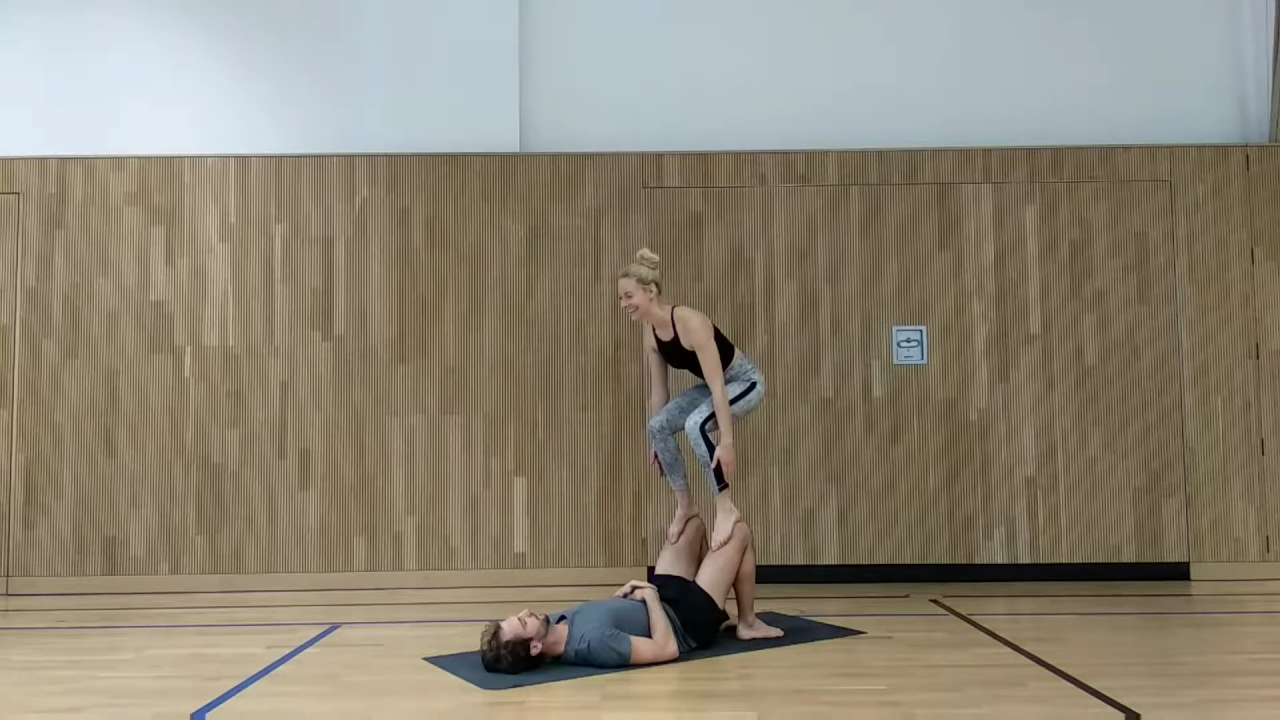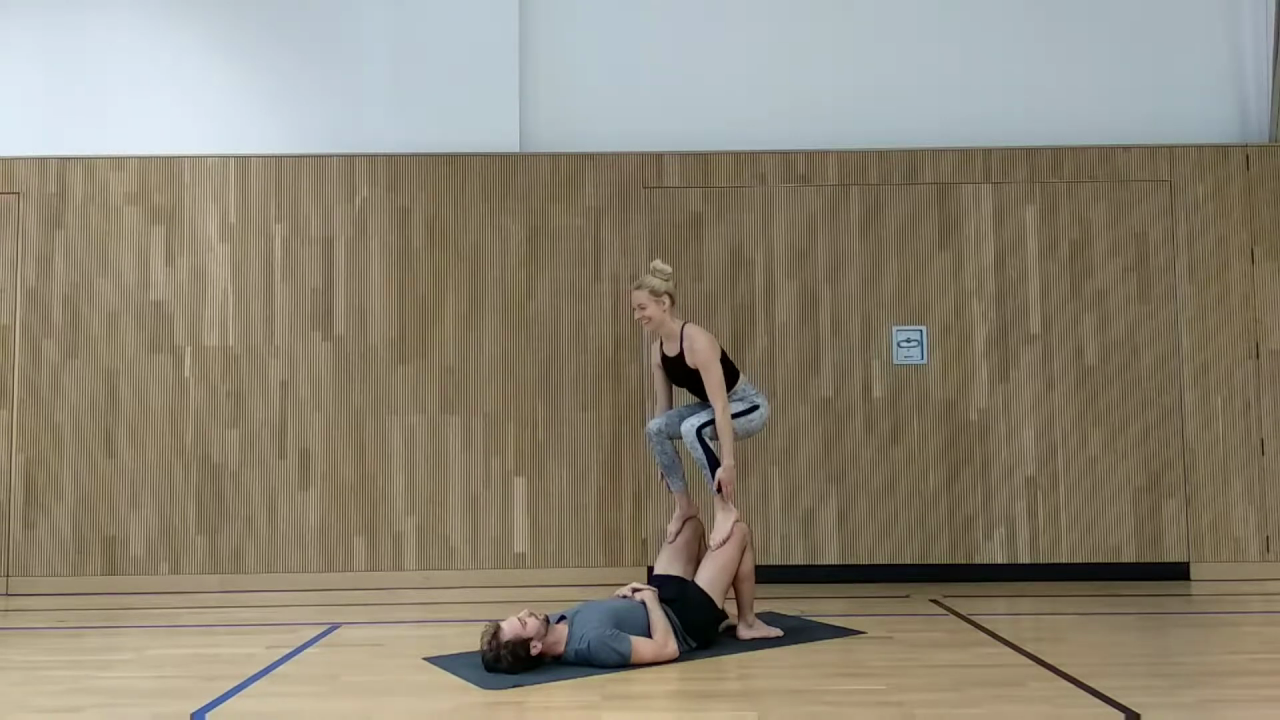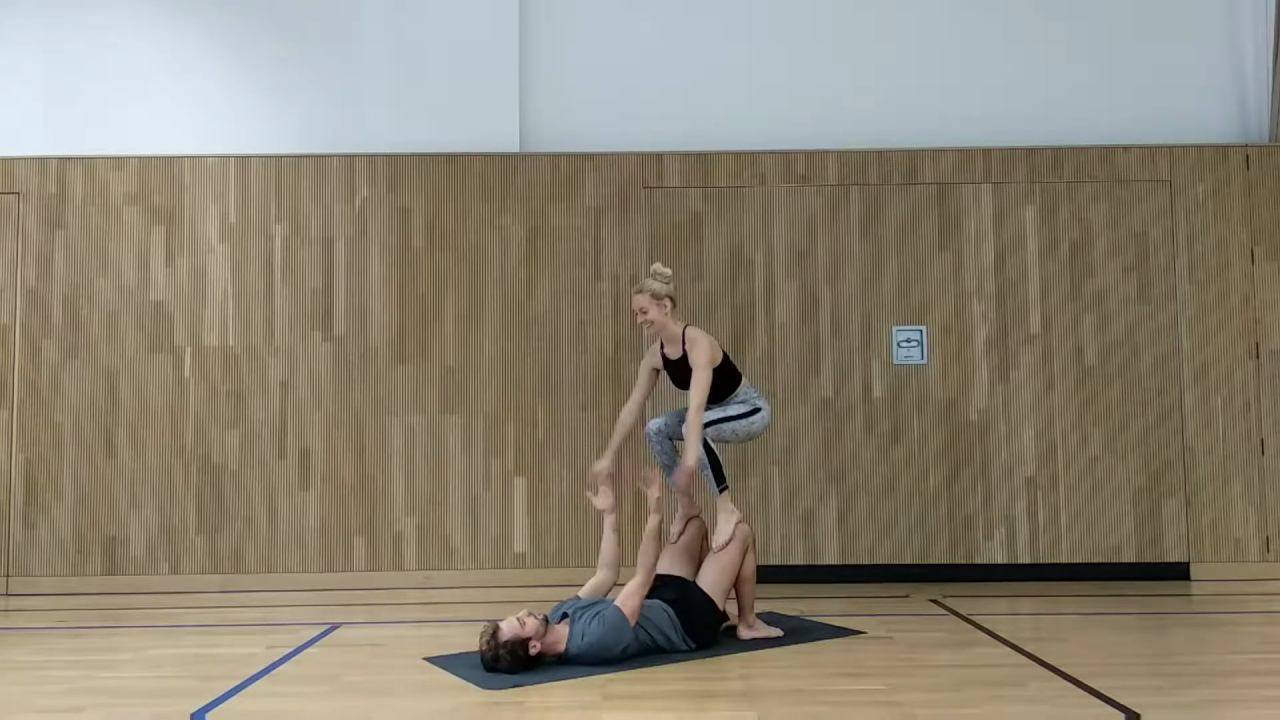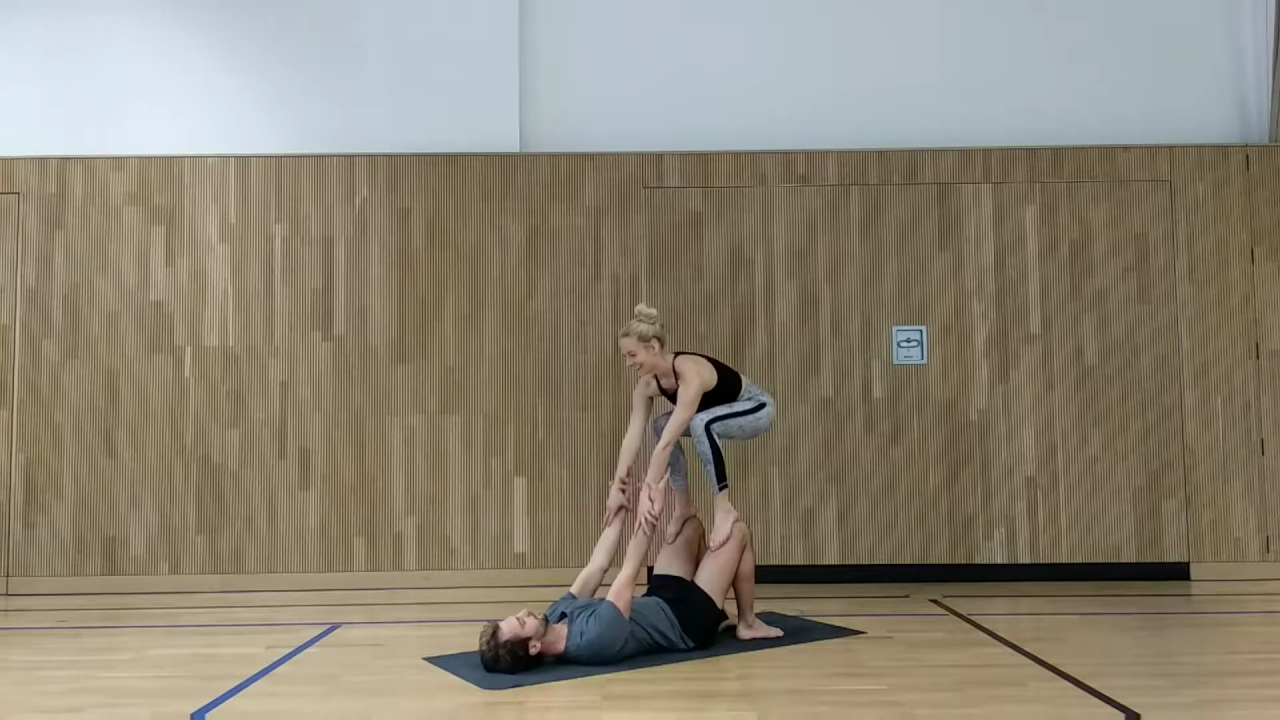
dt=1s
person 1, frame 1
left shoulder: (554, 626)
right shoulder: (592, 642)
right elbow: (667, 649)
left wrist: (619, 595)
right wrist: (650, 598)
left hip: (665, 603)
right hip: (688, 622)
left knee: (695, 524)
right knee: (740, 532)
left ankle: (716, 612)
right ankle: (748, 624)
person 1, frame 2
left shoulder: (556, 624)
right shoulder: (591, 643)
right elbow: (667, 648)
left wrist: (618, 596)
right wrist: (649, 599)
left hip: (664, 603)
right hip: (687, 622)
left knee: (692, 525)
right knee: (738, 531)
left ankle: (718, 615)
right ankle: (747, 623)
person 1, frame 3
left shoulder: (560, 617)
right shoulder: (598, 638)
left elbow: (606, 576)
right elbow: (642, 580)
left wrist: (609, 517)
right wrist: (654, 515)
left hip: (664, 605)
right hip: (690, 623)
left knee: (696, 525)
right knee: (741, 532)
left ankle: (719, 613)
right ankle: (748, 624)
person 1, frame 4
left shoulder: (557, 617)
right shoulder: (595, 640)
left elbow: (597, 565)
right elbow: (629, 571)
left wrist: (621, 509)
right wrist: (649, 514)
left hip: (660, 603)
right hip: (688, 623)
left knee: (692, 525)
right knee: (738, 532)
left ankle: (717, 612)
right ankle: (748, 623)
person 2, frame 1
left shoulder: (690, 322)
right shoulder: (650, 335)
left elbow: (717, 385)
right elbow: (658, 389)
left wrist: (727, 441)
right wrist: (656, 442)
left hip: (744, 380)
right hip: (713, 385)
left knee: (695, 424)
right knee: (659, 425)
left ankle: (726, 508)
right ankle: (684, 505)
person 2, frame 2
left shoulder: (696, 341)
right shoulder: (657, 351)
left elbow: (721, 407)
right elbow: (662, 405)
left wrist: (728, 462)
right wrist: (664, 461)
left hip: (749, 406)
right hip: (714, 407)
left knee: (692, 427)
right knee: (655, 428)
left ankle: (725, 509)
right ankle: (683, 505)
person 2, frame 3
left shoulder: (699, 342)
right shoulder: (655, 354)
left elbow: (698, 405)
right elbow: (632, 407)
left wrist: (691, 454)
right wrist: (608, 456)
left hip: (751, 409)
right hip: (711, 410)
left knee: (690, 428)
right knee: (656, 428)
left ankle: (726, 509)
right ankle: (686, 505)
person 2, frame 4
left shoulder: (690, 374)
right shoulder: (647, 384)
left elbow: (667, 443)
right elbow: (633, 436)
left hip: (756, 407)
right hip: (723, 411)
left knee: (701, 423)
right knee: (661, 425)
left ankle: (724, 509)
right ankle: (683, 506)
